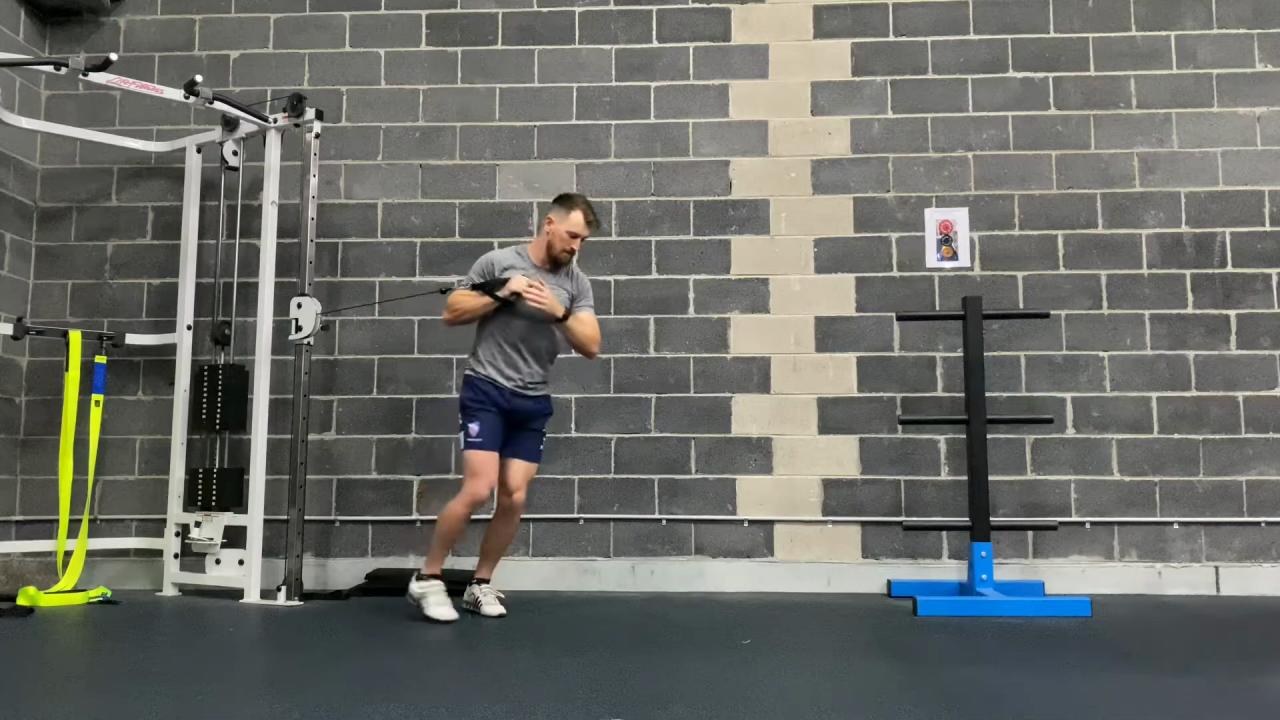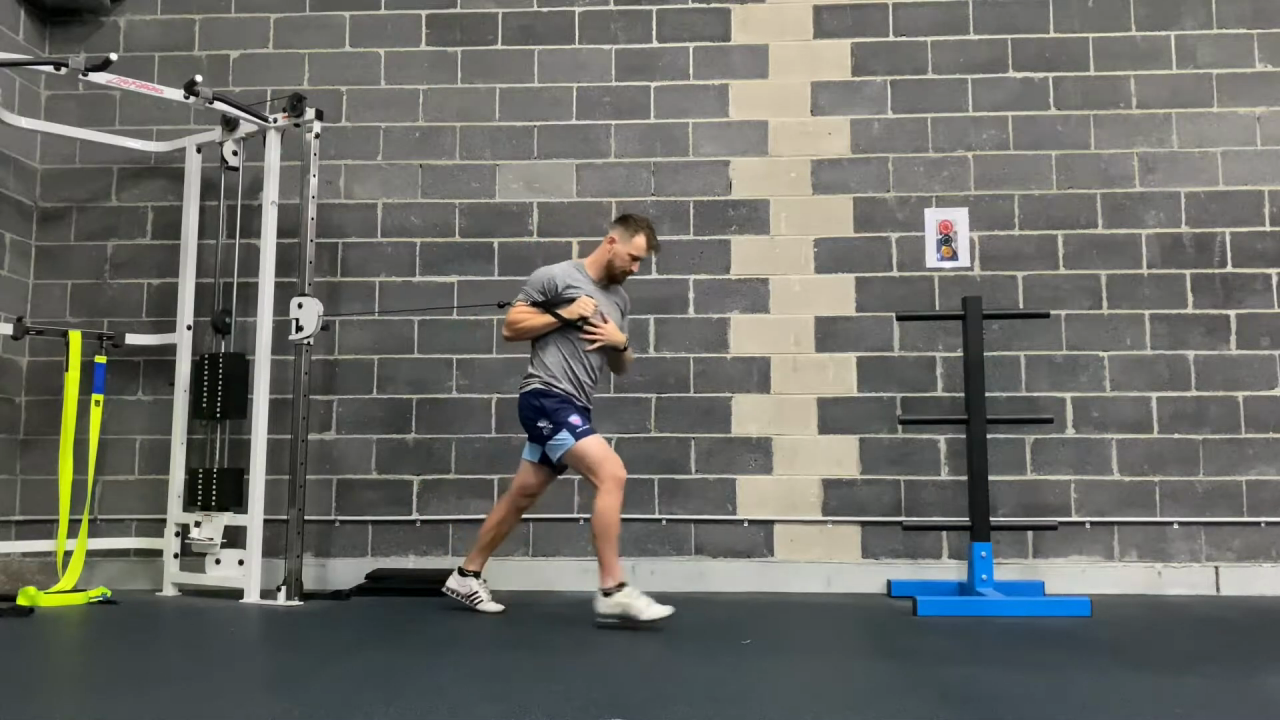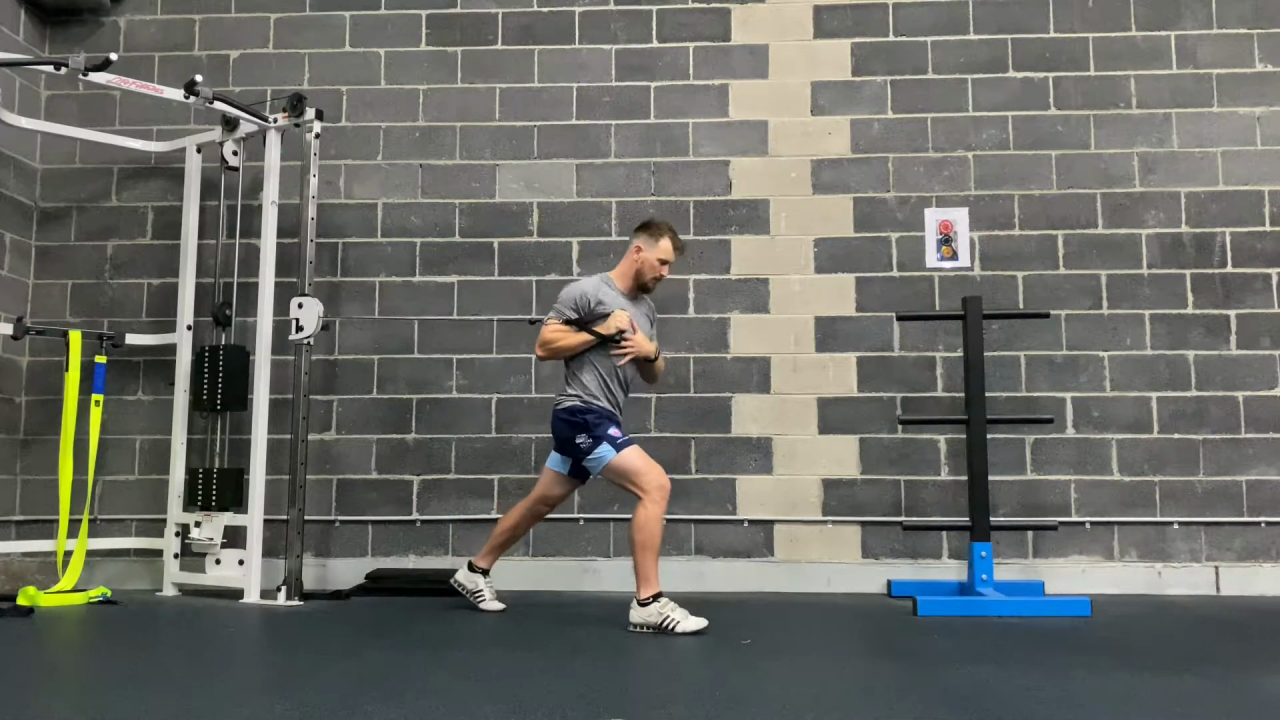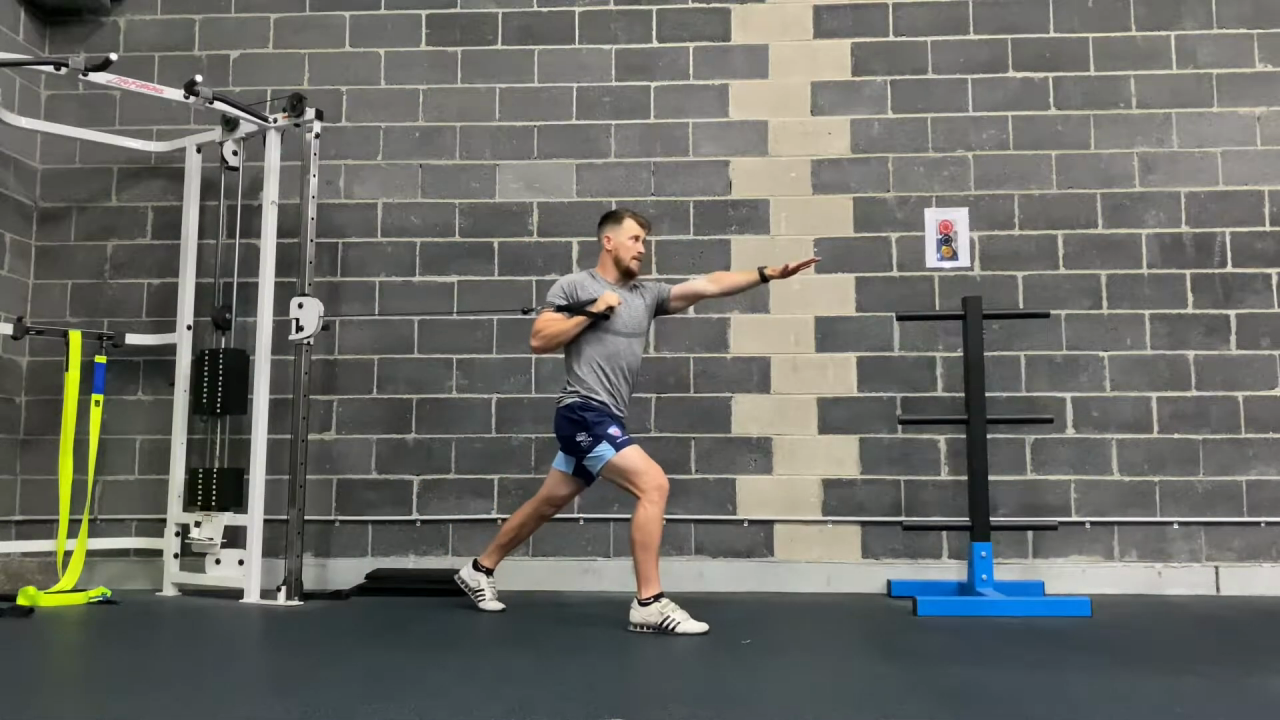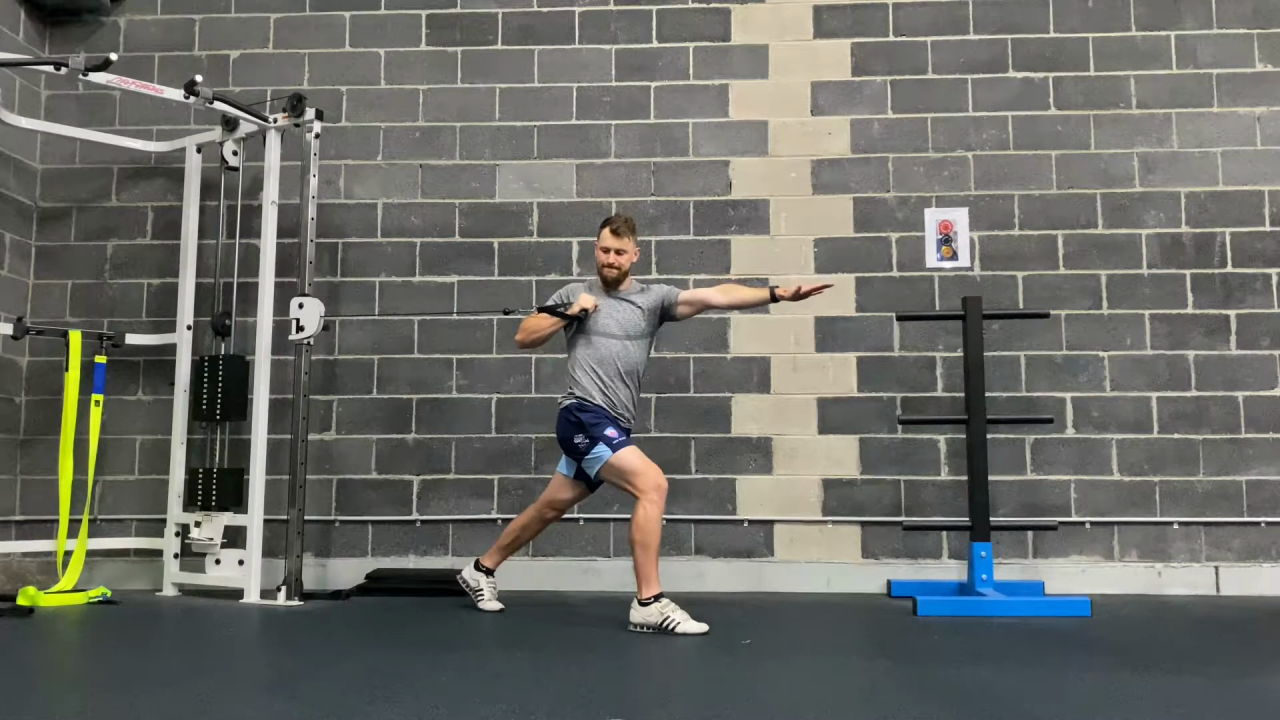
dt=1s
person 1, frame 1
left shoulder: (577, 283)
right shoulder: (498, 262)
left elbow: (591, 346)
right elbow: (451, 312)
left wrist: (562, 313)
right wrist: (501, 294)
left hip: (533, 400)
right hip: (485, 390)
left knee: (513, 499)
right knee: (477, 491)
left ankle: (481, 584)
right ankle: (428, 579)
person 1, frame 2
left shoulder: (619, 299)
right shoulder: (554, 276)
left elbow: (622, 366)
right elbow: (510, 327)
left wrist: (619, 341)
right wrist: (565, 314)
left hip: (574, 407)
right hip: (546, 399)
left knee: (522, 496)
right knee: (611, 474)
left ankle: (468, 576)
right ankle: (613, 591)
person 1, frame 3
left shoulder: (646, 308)
right shoulder: (585, 292)
left elbow: (654, 375)
right elbow: (544, 347)
left wrist: (652, 352)
right wrist: (601, 331)
left hip: (599, 420)
right hip: (582, 415)
left knee: (541, 501)
right knee: (655, 486)
left ankle: (475, 571)
right ankle: (649, 604)
person 1, frame 4
left shoulder: (647, 294)
right shoulder: (573, 286)
left elbow: (709, 285)
right elbow: (539, 340)
left wrist: (769, 273)
right wrist: (592, 310)
left hip: (604, 421)
right hip: (584, 414)
left knee: (546, 503)
right knee: (654, 484)
left ankle: (479, 570)
right ankle: (650, 604)
person 1, frame 5
left shoulder: (654, 297)
right shoulder: (574, 293)
left elbow: (716, 295)
right elbow: (524, 337)
left wrist: (779, 294)
right wrist: (570, 313)
left hip: (612, 426)
right hip: (584, 417)
left knee: (549, 507)
right knee: (652, 485)
left ankle: (481, 569)
right ankle: (649, 604)
